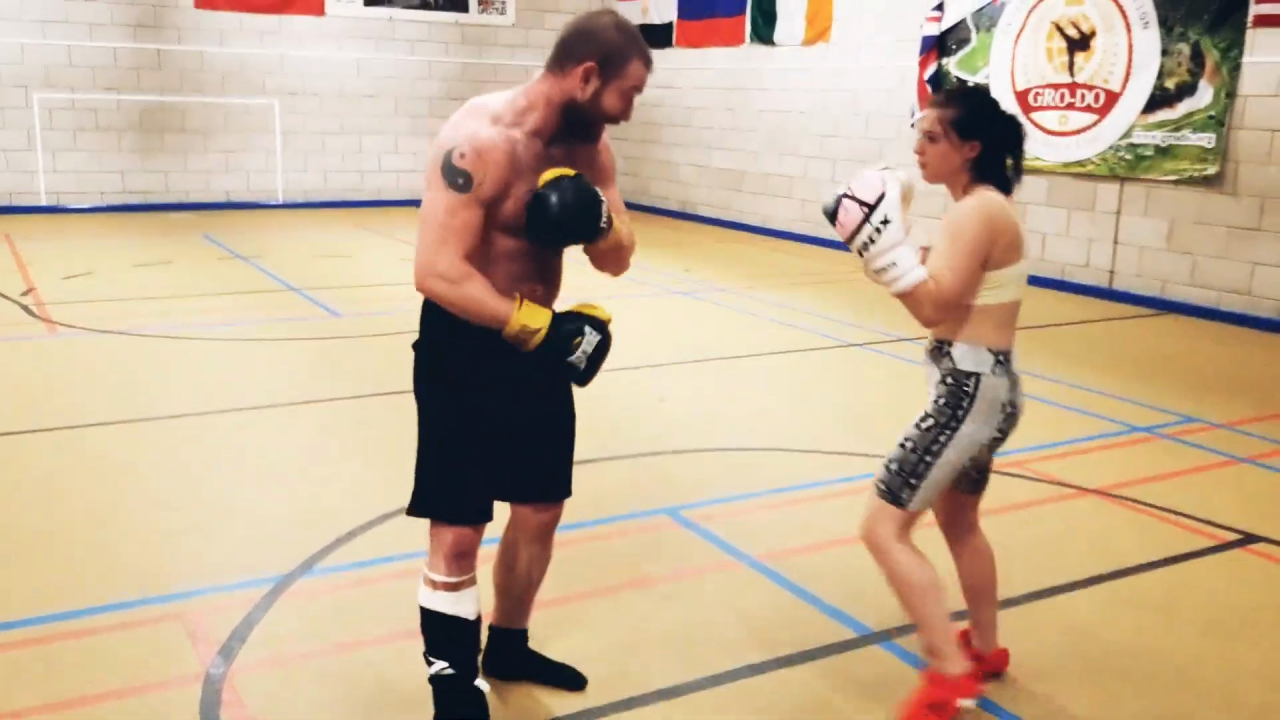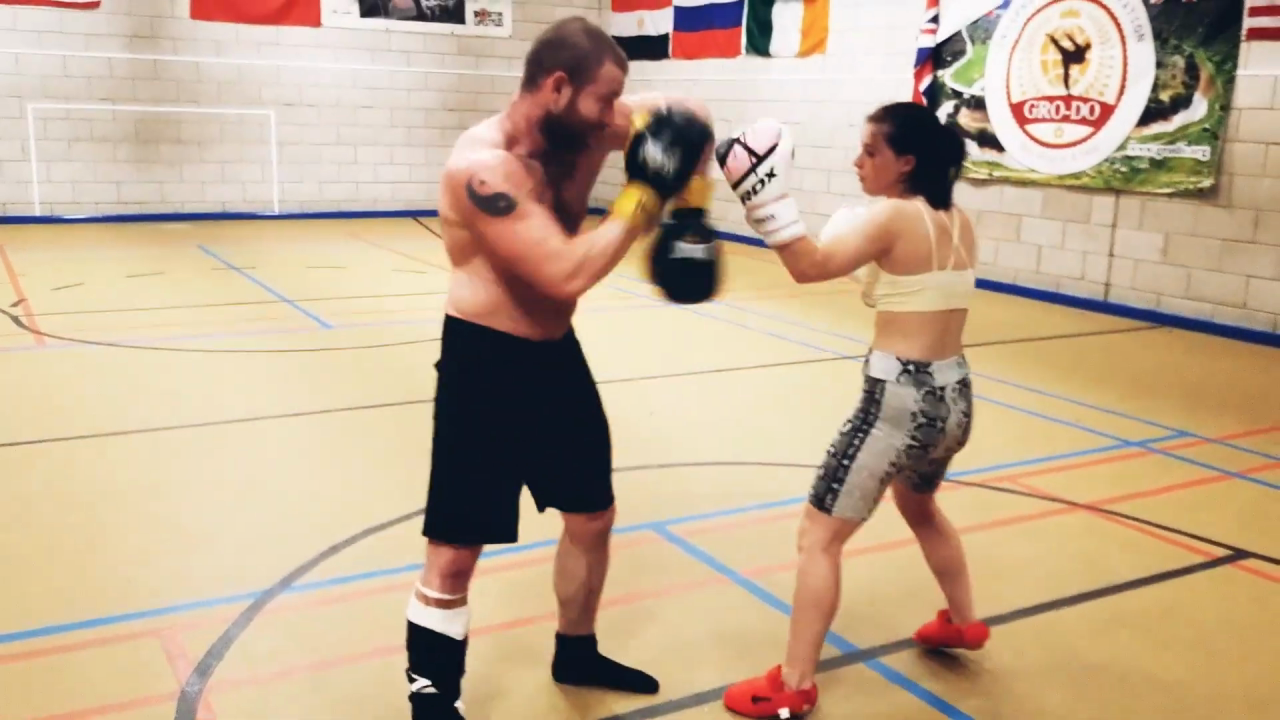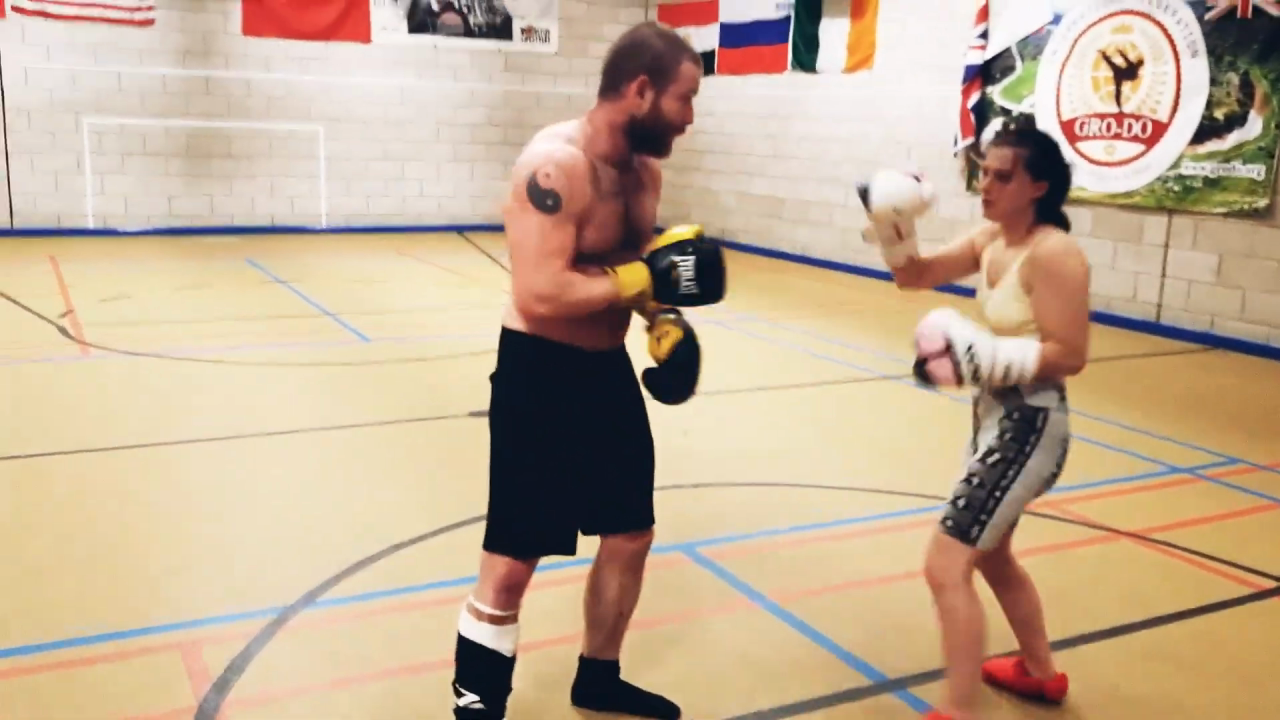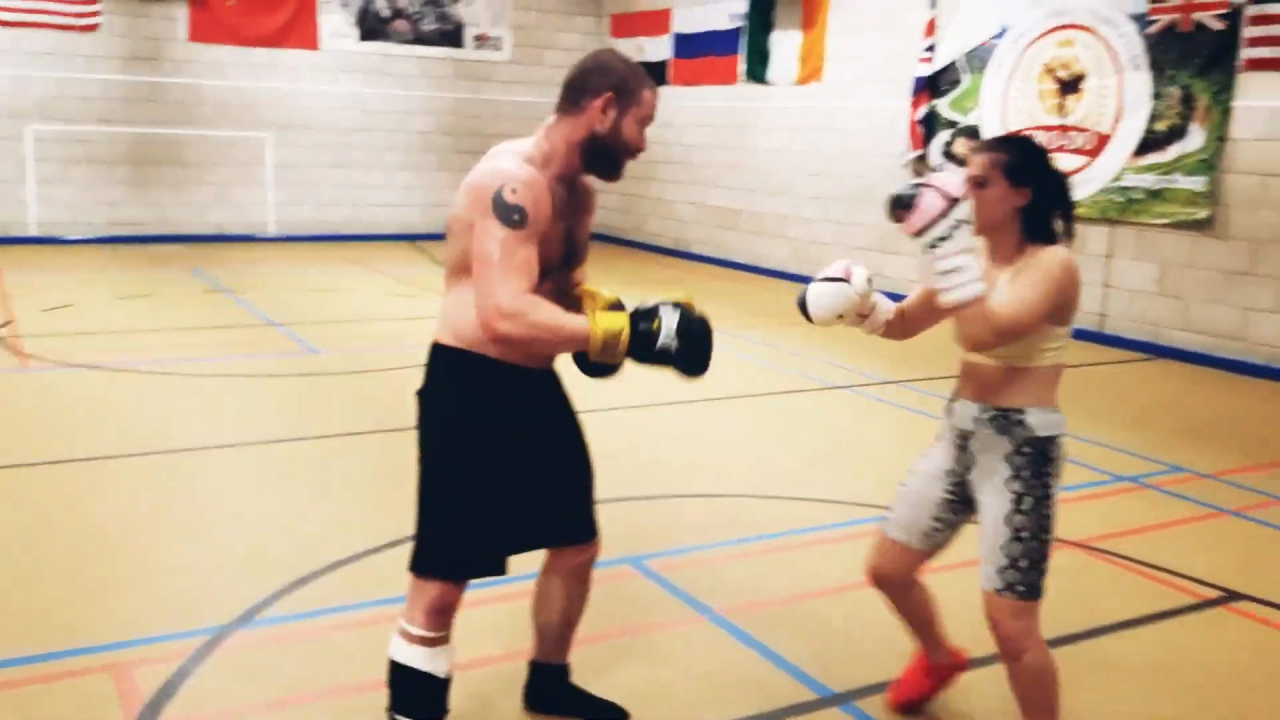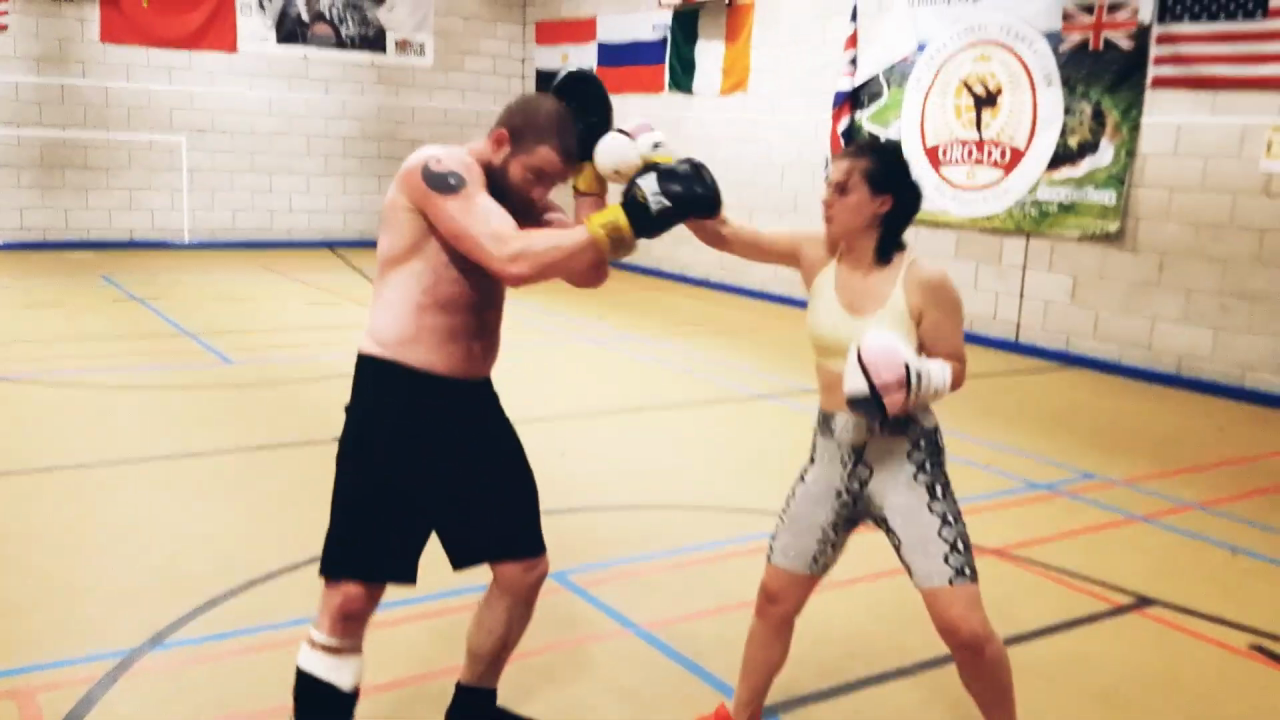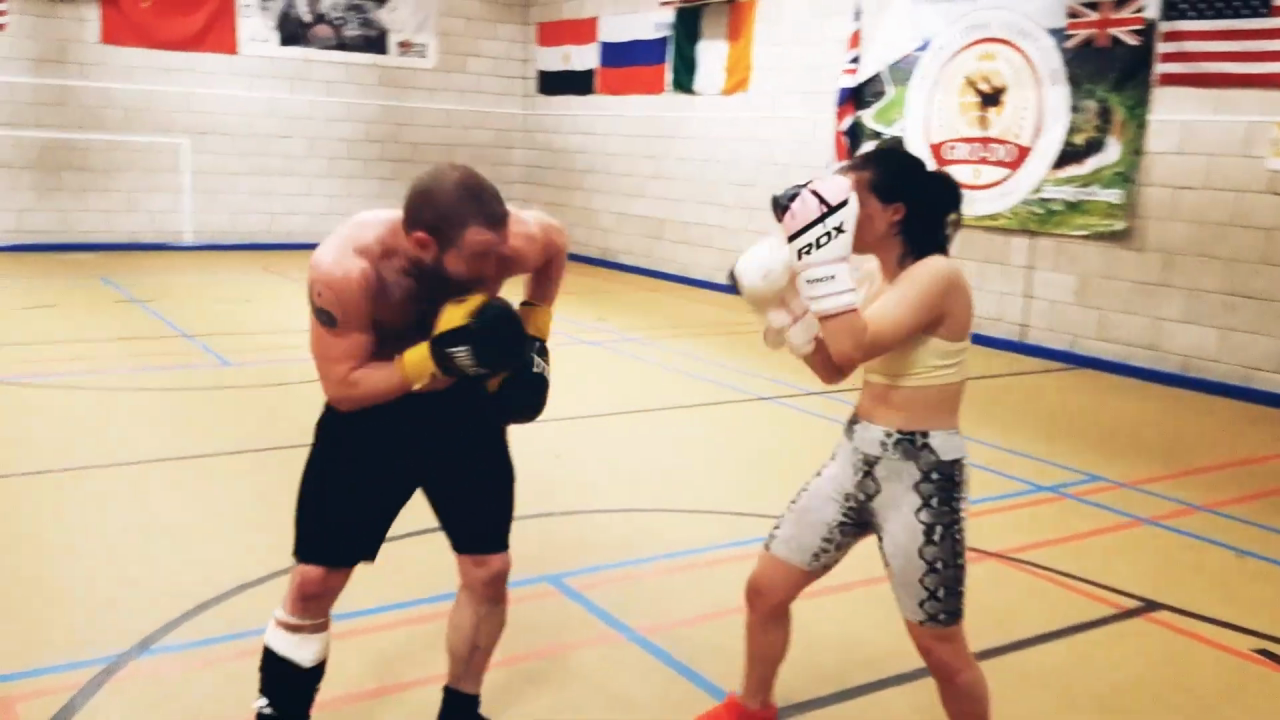
dt=0.4s
person 1, frame 1
left shoulder: (588, 147)
right shoulder: (481, 138)
left elbow: (618, 259)
right elbow: (438, 271)
left wrist: (596, 217)
right wrist: (542, 329)
left hip: (540, 341)
right hip: (464, 344)
left knee: (540, 511)
right knee: (456, 533)
left ankle: (508, 645)
person 1, frame 2
left shoulder: (585, 132)
right shoulder: (482, 165)
left elbow: (689, 119)
right elbow: (565, 275)
left wrist: (688, 212)
right wrist: (646, 192)
left hip: (558, 354)
right hip: (485, 363)
left knee: (592, 518)
right knee: (455, 552)
left ankle: (576, 653)
person 1, frame 3
left shoulder: (644, 166)
right shoulder: (556, 165)
right elbow: (538, 296)
left wrist: (665, 314)
right wrist: (645, 277)
left hip: (608, 371)
right hip: (538, 374)
left knee: (630, 539)
right knee: (509, 566)
person 1, frame 4
left shoulder: (578, 190)
right shoulder: (515, 180)
right elbow: (503, 318)
left wrist: (597, 315)
right wrist: (625, 327)
left hip: (536, 390)
right hip: (469, 392)
left knee: (577, 549)
right knee: (439, 587)
person 1, frame 5
left shoulder: (522, 208)
right shoulder: (438, 169)
left elbow: (588, 273)
right elbow: (512, 261)
left wrist: (590, 173)
right wrist: (626, 216)
left hip: (472, 402)
right hip: (396, 400)
left knee: (524, 569)
right knee: (351, 596)
person 1, frame 6
left shoulder: (509, 238)
right shoulder: (344, 265)
left elbow: (553, 244)
right elbow: (344, 387)
left wrist: (529, 339)
right wrist: (435, 358)
left hip: (463, 399)
right hip: (369, 408)
left knee: (488, 570)
right knee: (314, 581)
person 2, frame 1
left shoulder: (974, 211)
right shoulder: (990, 204)
left elbow: (934, 309)
left wrist: (878, 239)
right wrist: (887, 231)
left hip: (970, 390)
right hip: (987, 386)
left knee: (884, 528)
right knee: (957, 518)
right ankle: (983, 646)
person 2, frame 2
left shoulder: (894, 216)
right shoulder: (956, 221)
left elbow: (809, 267)
left wrist: (764, 191)
right wrist: (860, 249)
left hip: (899, 398)
right hip: (950, 394)
left knee: (818, 537)
right knee: (918, 505)
right ankle: (963, 620)
person 2, frame 3
left shoulder: (1054, 255)
right shoulder: (991, 238)
left elbow: (1068, 358)
right elbow: (912, 275)
left wrist: (978, 356)
right wrist: (893, 226)
left hip: (1027, 425)
right hip: (998, 416)
left knee: (946, 566)
right knee: (990, 557)
right ankle: (1038, 670)
person 2, frame 4
left shoulder: (1053, 266)
right shoulder: (972, 254)
left elbow: (985, 332)
right elbow: (902, 324)
left wrist: (944, 246)
right wrist: (861, 304)
left hip: (1020, 449)
right hip: (958, 433)
left knee: (1011, 622)
right knee: (887, 568)
right ankle: (936, 658)
person 2, frame 5
left shoulder: (924, 280)
right shoulder: (815, 255)
left elbow: (956, 369)
right elbow: (724, 234)
left wrist: (912, 379)
left hip: (905, 456)
right hip: (833, 450)
left knee: (964, 626)
right knee: (775, 598)
person 2, frame 6
left shoulder: (938, 277)
right shoulder: (871, 273)
left elbow: (852, 346)
right elbow: (832, 366)
left wrist: (820, 251)
left hip: (920, 474)
right hip: (856, 456)
left knee: (941, 651)
right knee: (765, 588)
